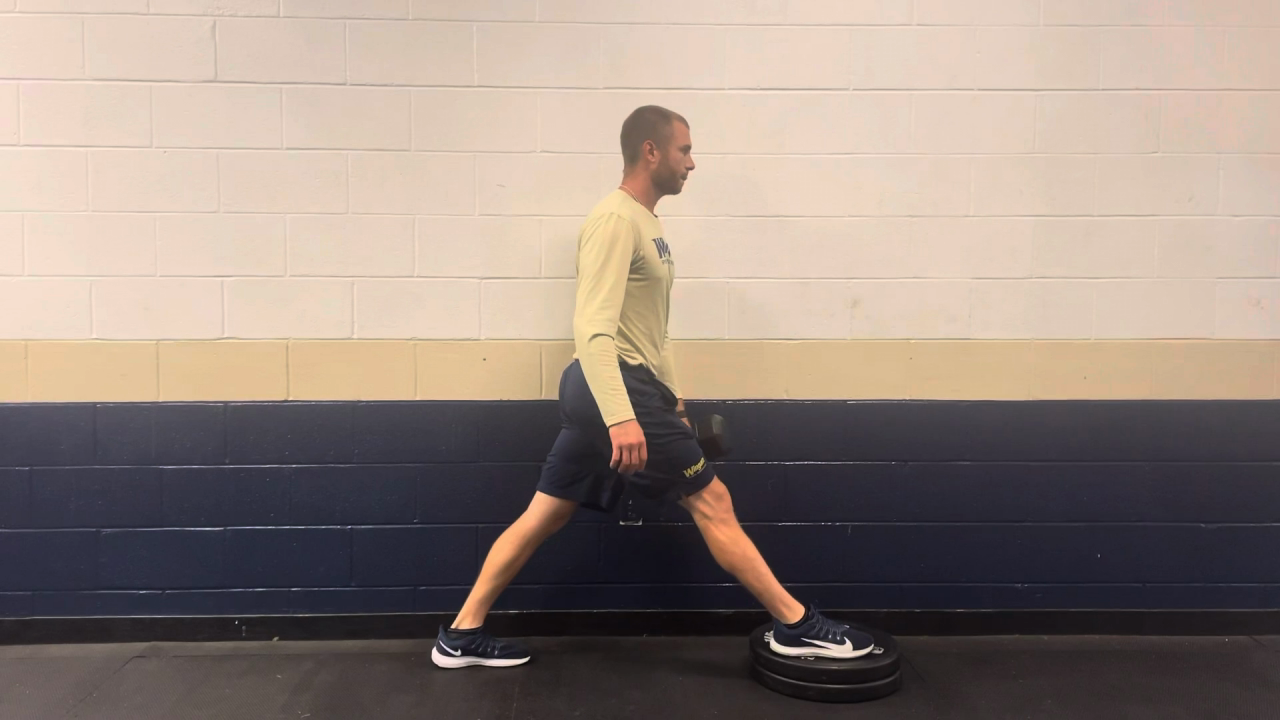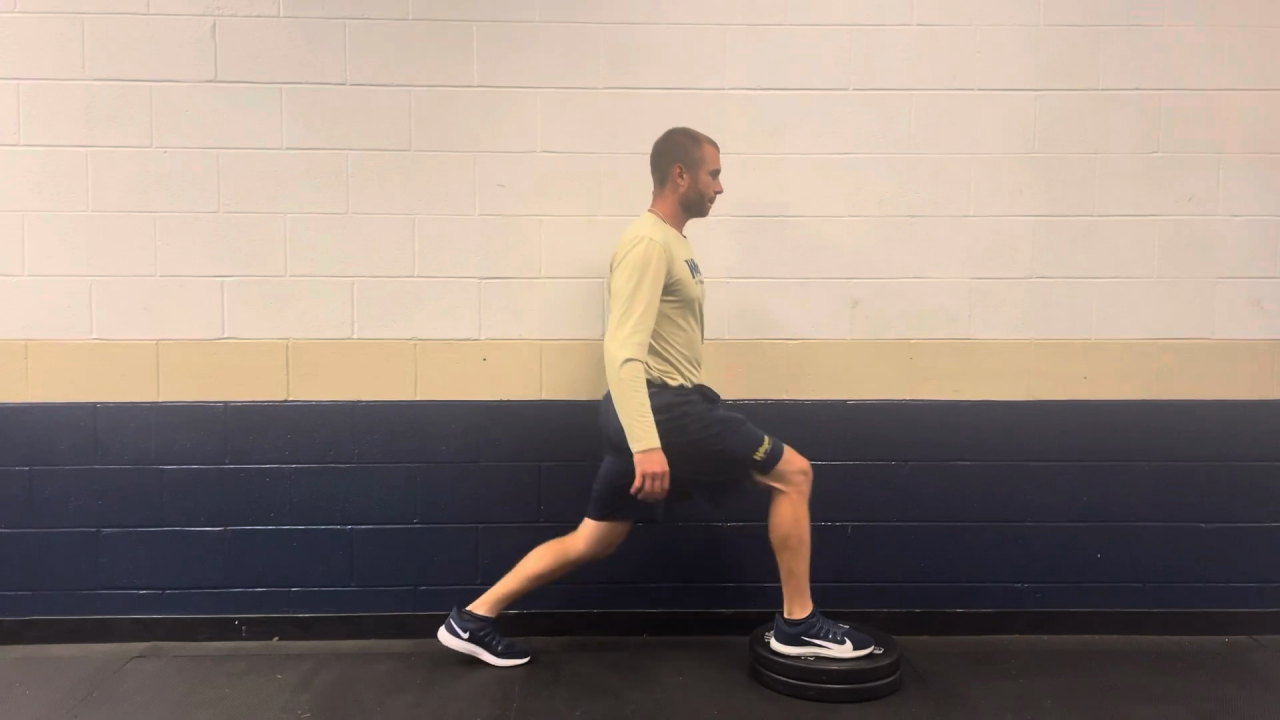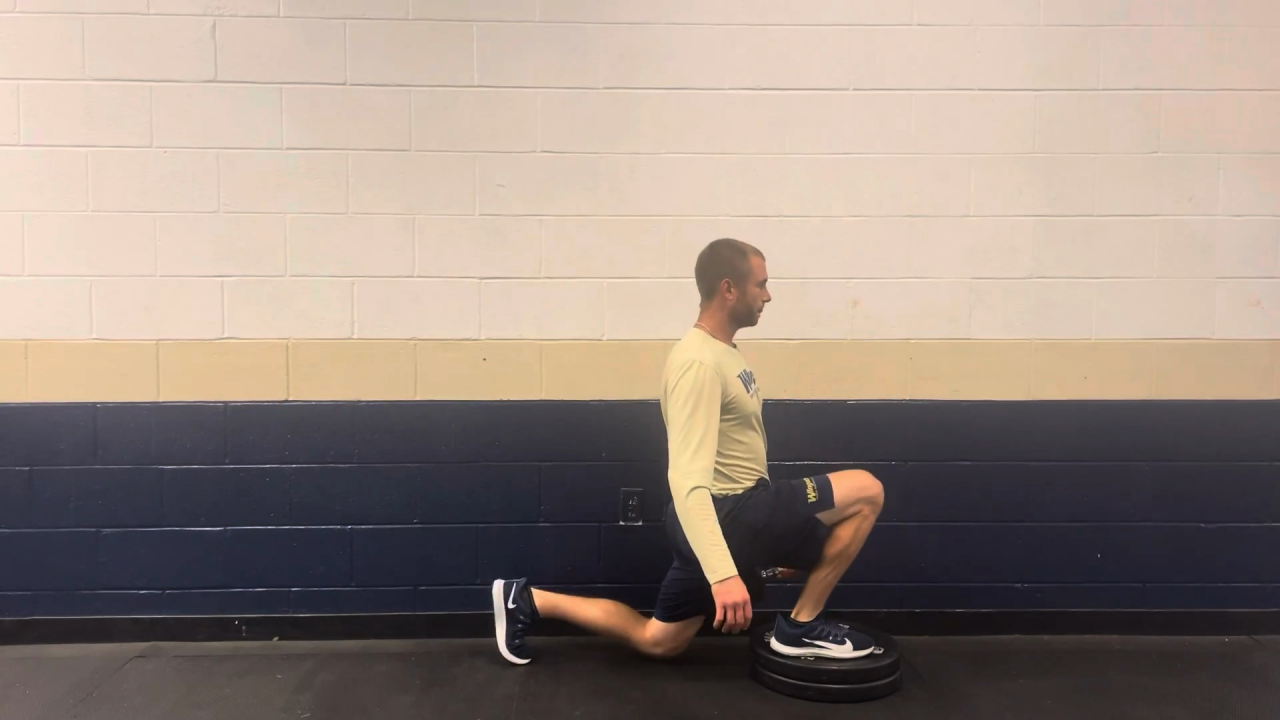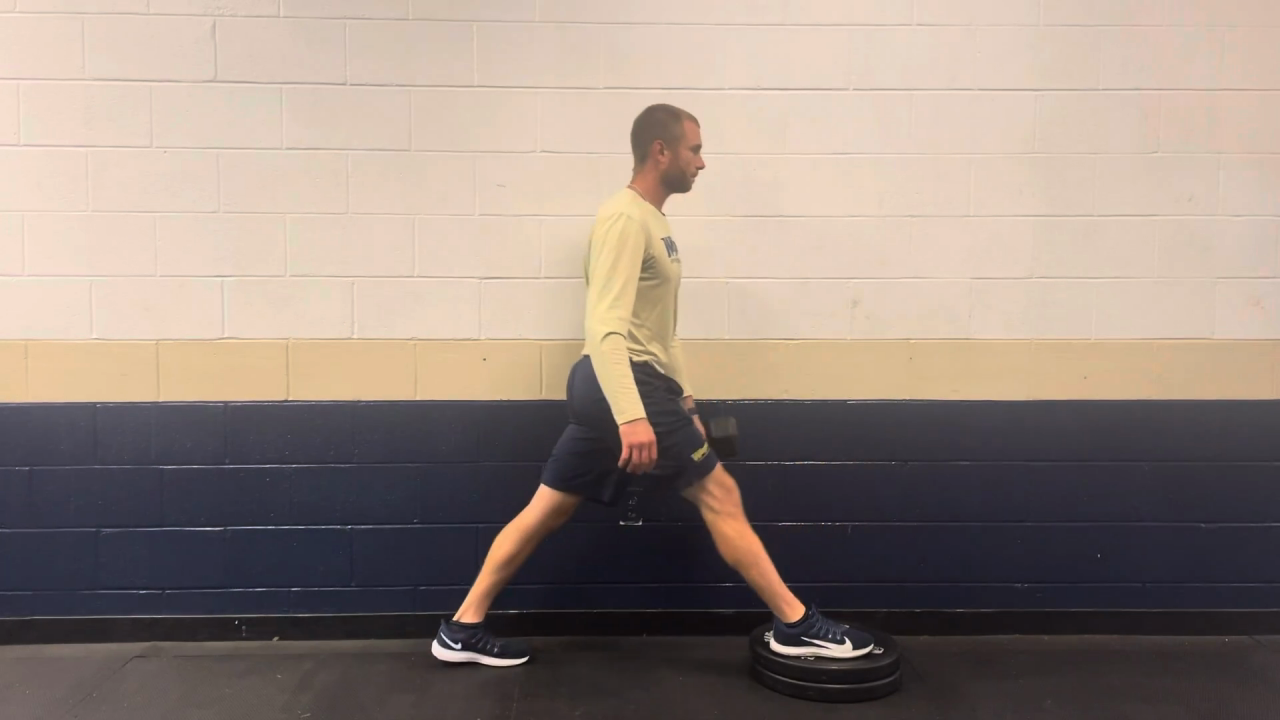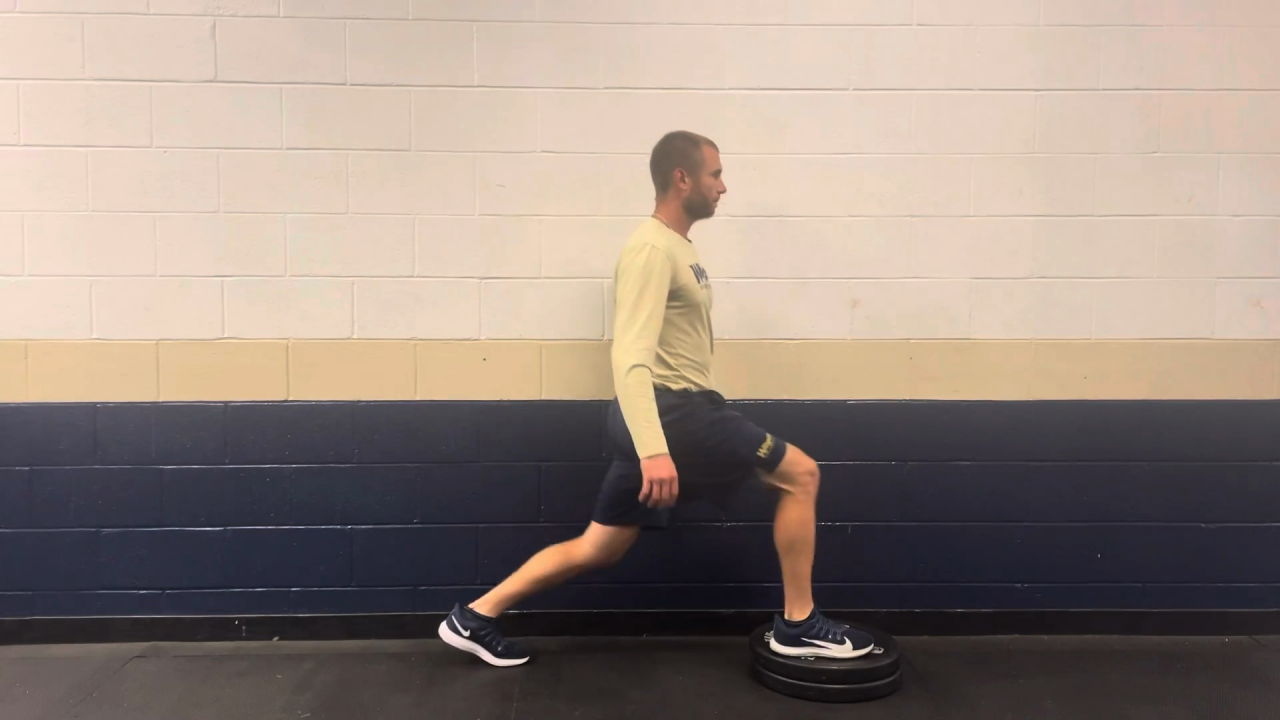
dt=1s
person 1, frame 1
left shoulder: (643, 222)
right shoulder: (616, 220)
right elbow: (594, 328)
left wrist: (674, 404)
right wrist: (622, 417)
left hip: (598, 391)
right hip: (618, 389)
left knee: (546, 513)
right knee: (712, 500)
left ankle: (462, 633)
right ankle: (797, 625)
person 1, frame 2
left shoulder: (668, 240)
right shoulder: (649, 243)
right elbow: (623, 352)
right wrist: (646, 445)
left hip: (654, 406)
right hip: (663, 406)
left knee: (593, 539)
right knee: (792, 474)
left ankle: (475, 617)
right ankle: (798, 623)
person 1, frame 3
left shoulder: (721, 352)
right shoulder: (699, 364)
right elbow: (688, 481)
left wrist: (773, 535)
right wrist: (723, 575)
left hip: (734, 509)
right hip: (729, 516)
left knee: (659, 641)
right knee: (866, 492)
left ankle: (526, 601)
right ankle: (803, 624)
person 1, frame 4
left shoulder: (649, 220)
right shoulder: (625, 219)
right elbow: (605, 328)
left wrist: (684, 399)
right wrist: (632, 415)
left hip: (604, 388)
right hip: (621, 387)
left knee: (546, 510)
right knee: (721, 495)
left ankle: (462, 628)
right ankle: (796, 624)
person 1, frame 5
left shoulder: (676, 247)
right shoulder: (653, 250)
right elbow: (631, 360)
right wrist: (655, 450)
left hip: (668, 410)
right hip: (672, 411)
left knee: (598, 547)
right knee: (800, 475)
left ankle: (476, 616)
right ankle: (799, 624)
